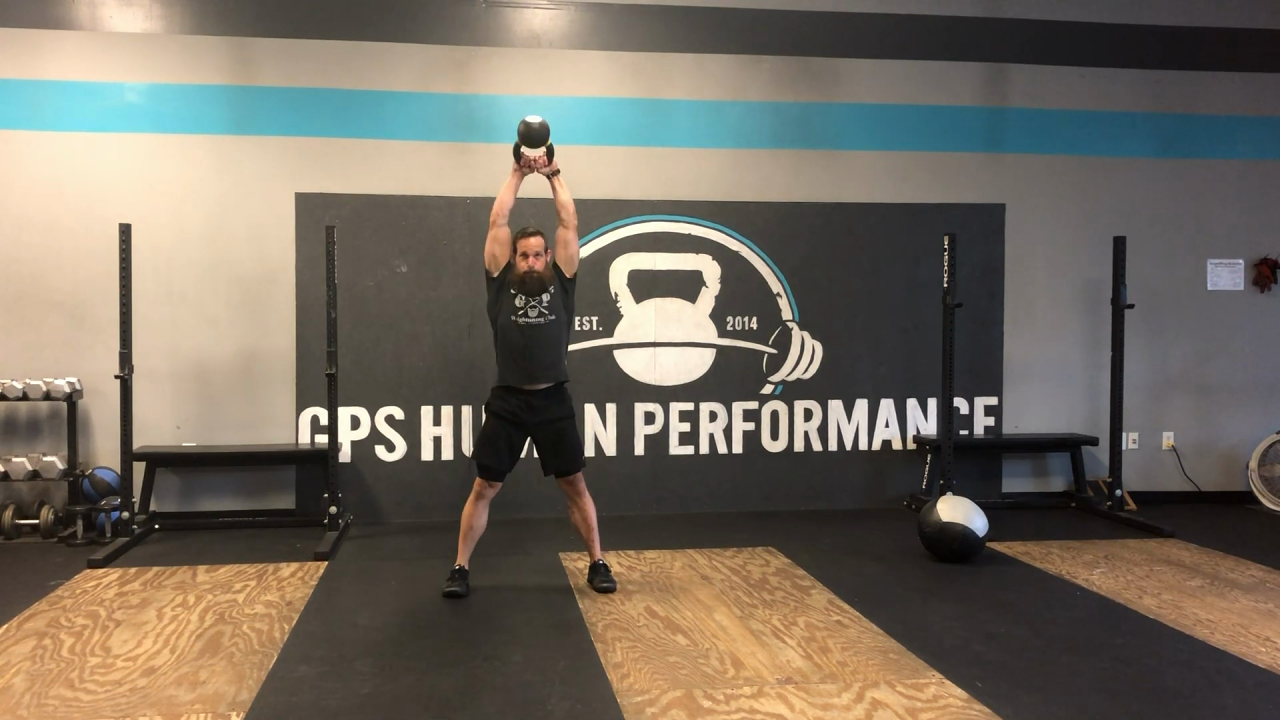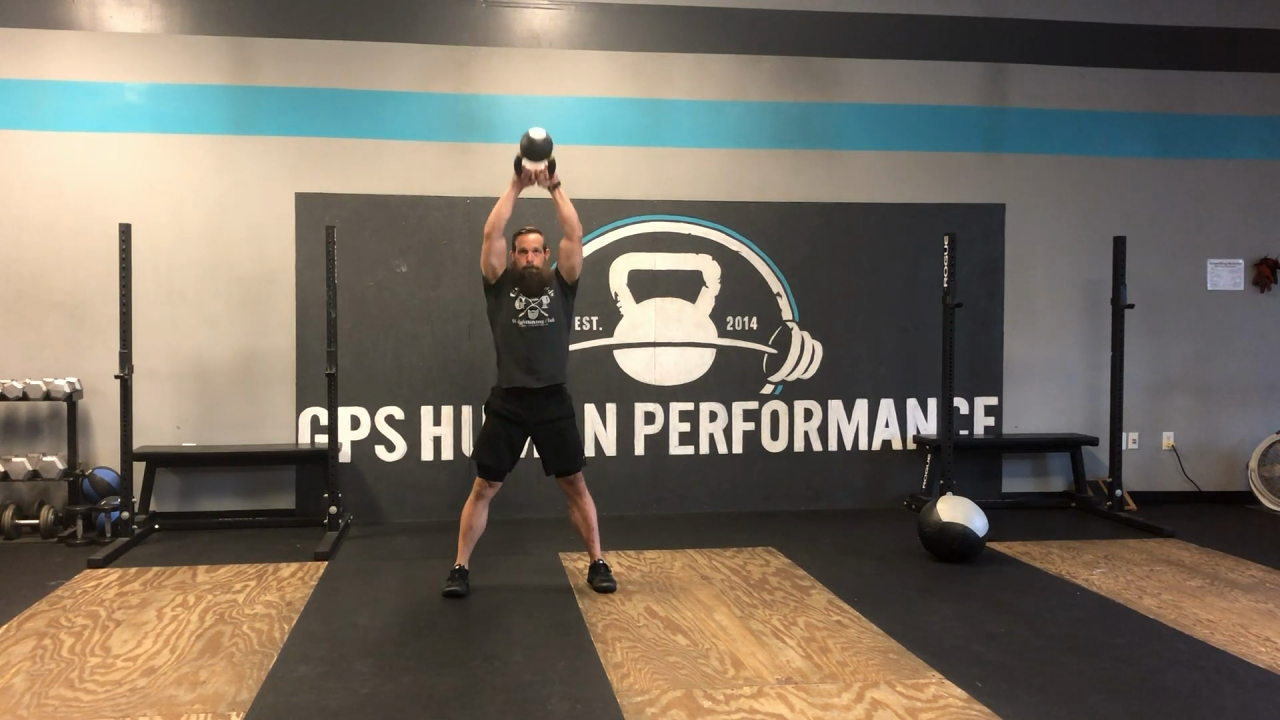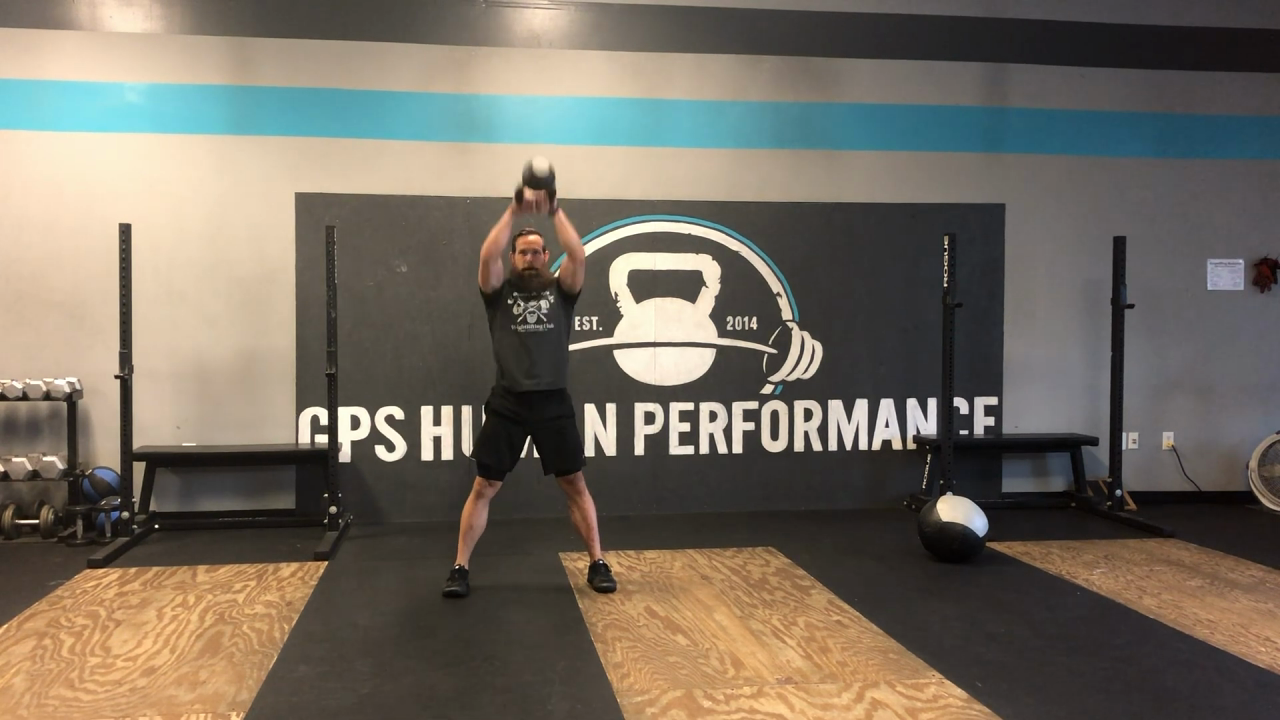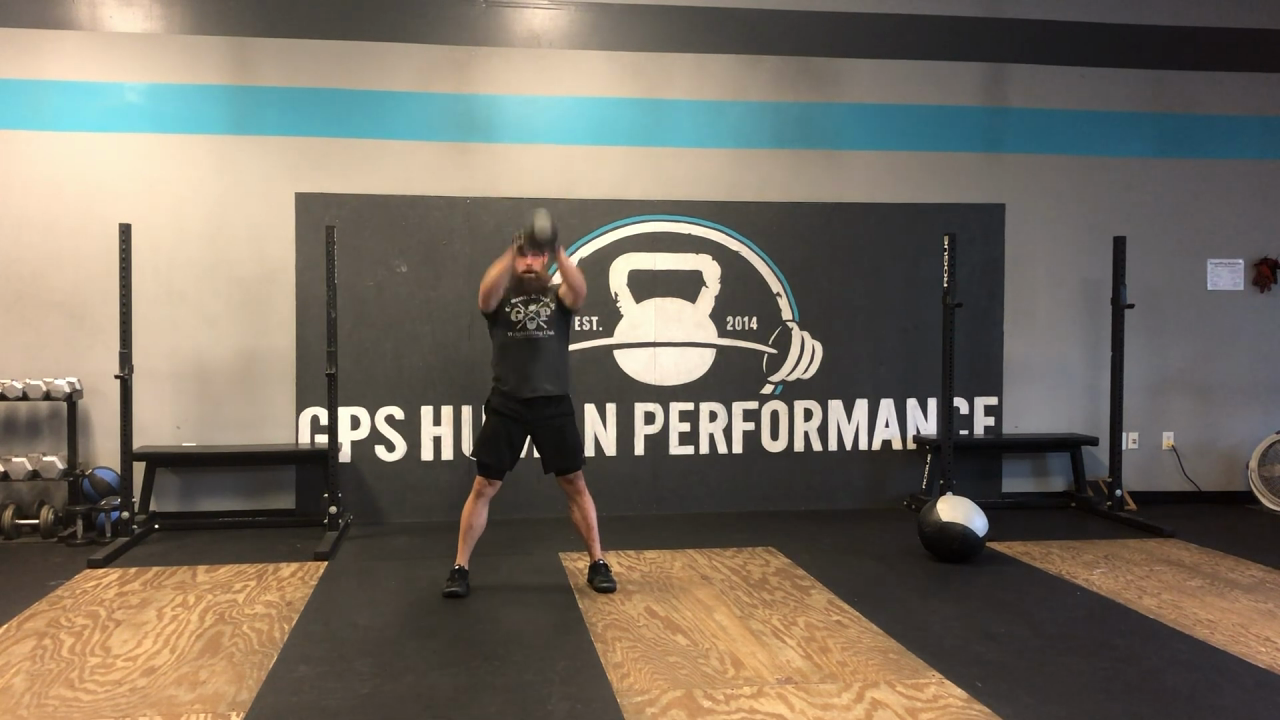
dt=0.1s
person 1, frame 1
left shoulder: (561, 283)
right shoulder: (501, 283)
left elbow: (569, 224)
right elbow: (497, 223)
left wrist: (553, 174)
right wrist: (517, 173)
left hip: (553, 403)
right hip: (507, 403)
left knee: (574, 486)
right knee: (484, 489)
left ankle: (597, 564)
right ankle: (460, 568)
person 1, frame 2
left shoulder: (561, 286)
right shoulder: (500, 286)
left elbow: (575, 237)
right elbow: (492, 238)
left wrist: (554, 186)
right wrist: (515, 185)
left hip: (553, 401)
right hip: (507, 402)
left knee: (574, 485)
right knee: (484, 488)
left ankle: (598, 563)
right ankle: (460, 568)
person 1, frame 3
left shoulder: (561, 292)
right shoulder: (499, 293)
left elbow: (578, 255)
right elbow: (488, 256)
left wrist: (553, 210)
right wrist: (514, 210)
left hip: (553, 402)
right hip: (507, 403)
left knee: (575, 485)
right knee: (484, 487)
left ankle: (597, 563)
right ankle: (460, 567)
person 1, frame 4
left shoulder: (559, 295)
right shoulder: (500, 295)
left elbow: (579, 289)
right elbow: (486, 292)
left wrist: (557, 252)
right wrist: (512, 256)
left hip: (554, 404)
right hip: (506, 405)
left knee: (575, 484)
right knee: (484, 487)
left ankle: (598, 565)
right ankle: (459, 569)
